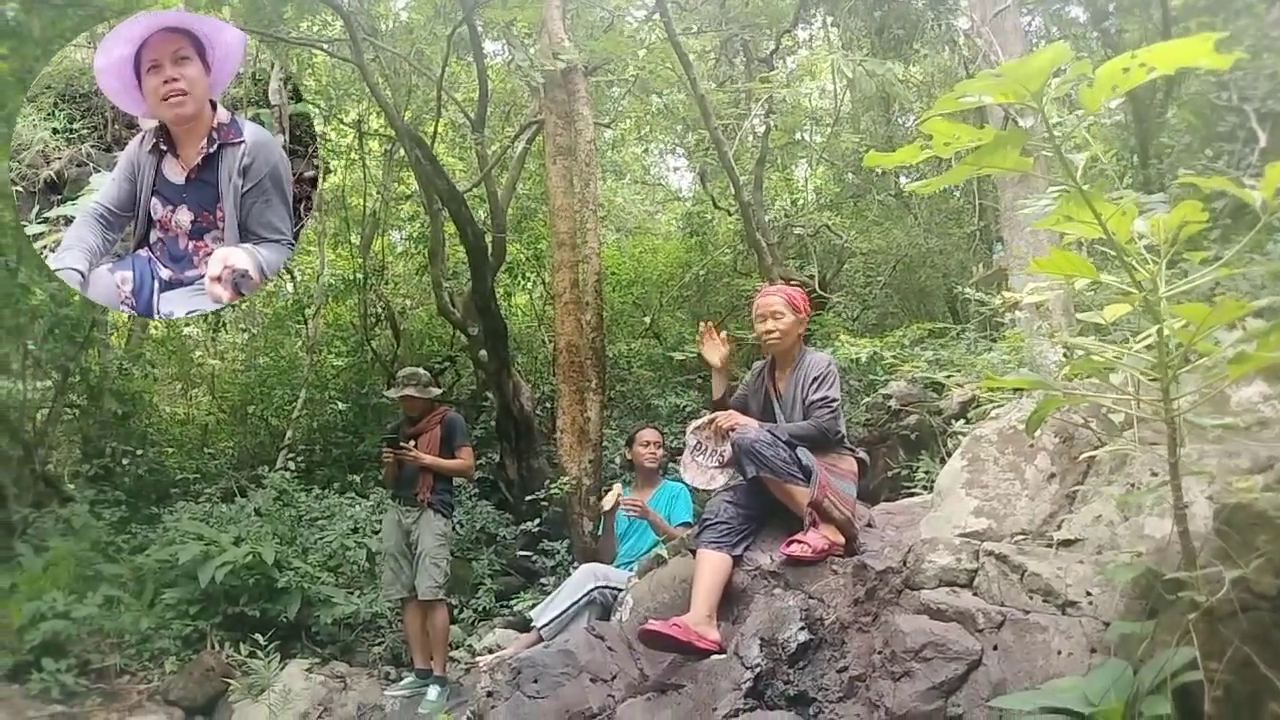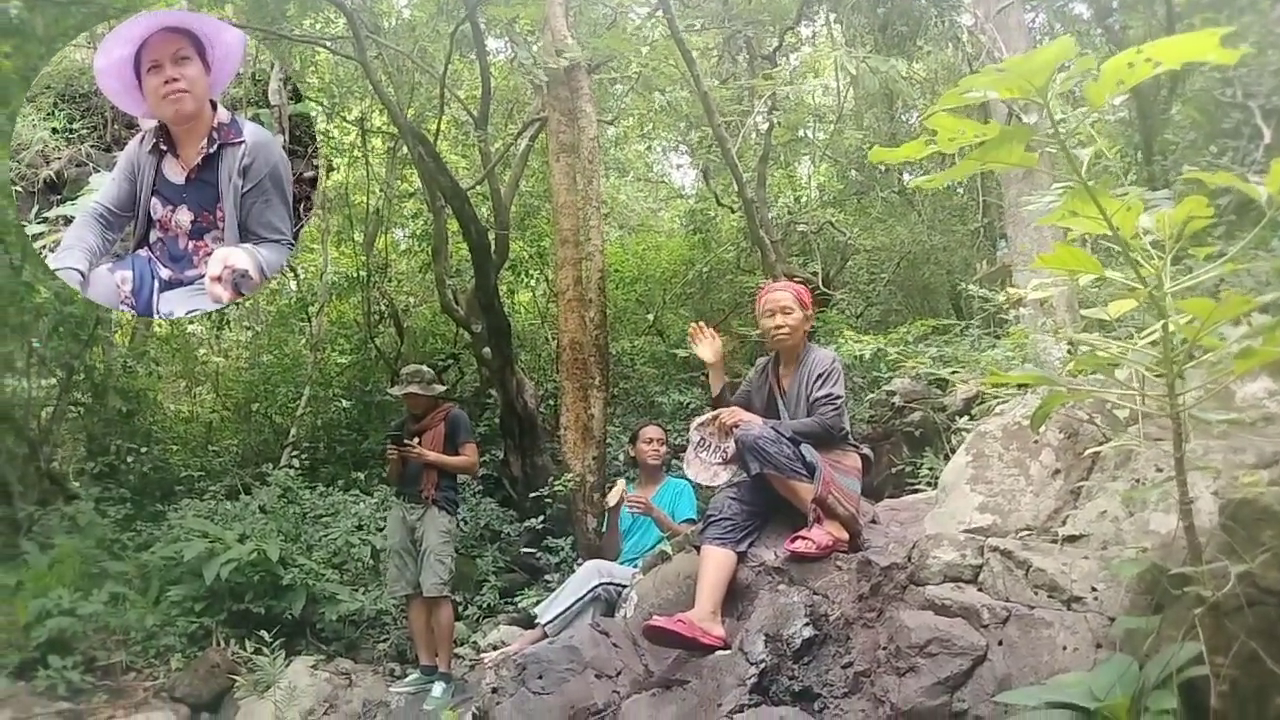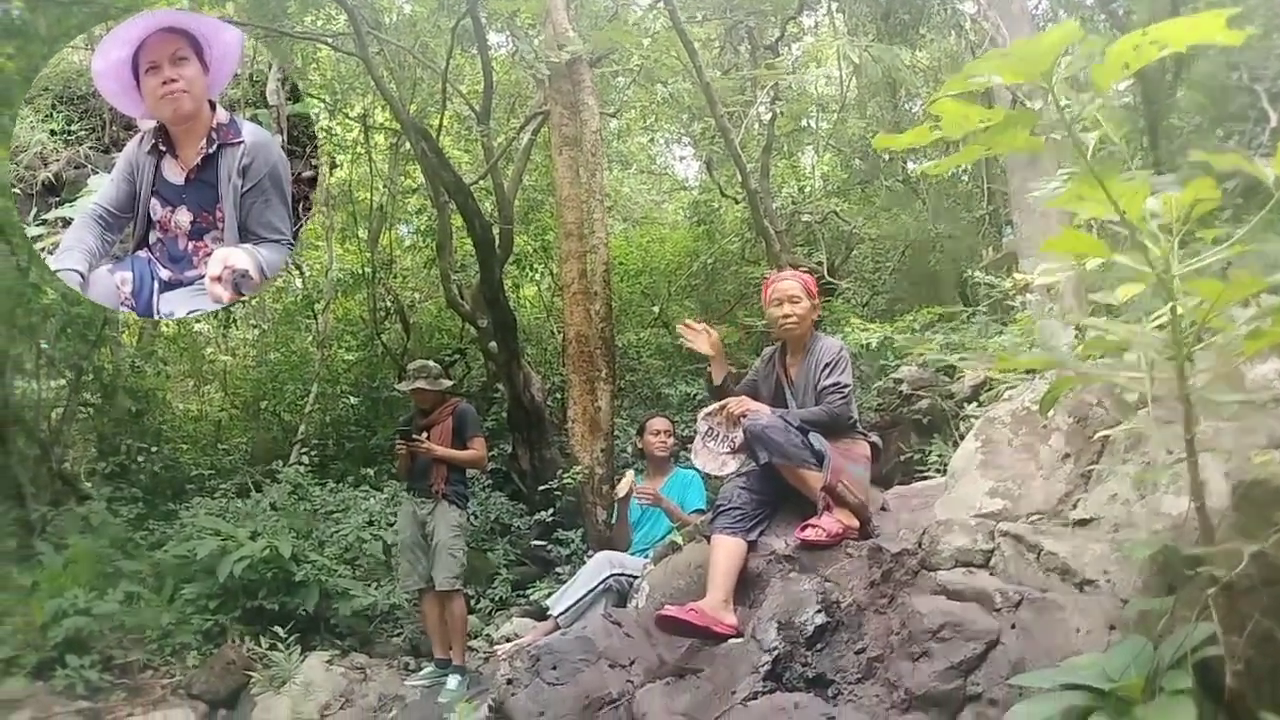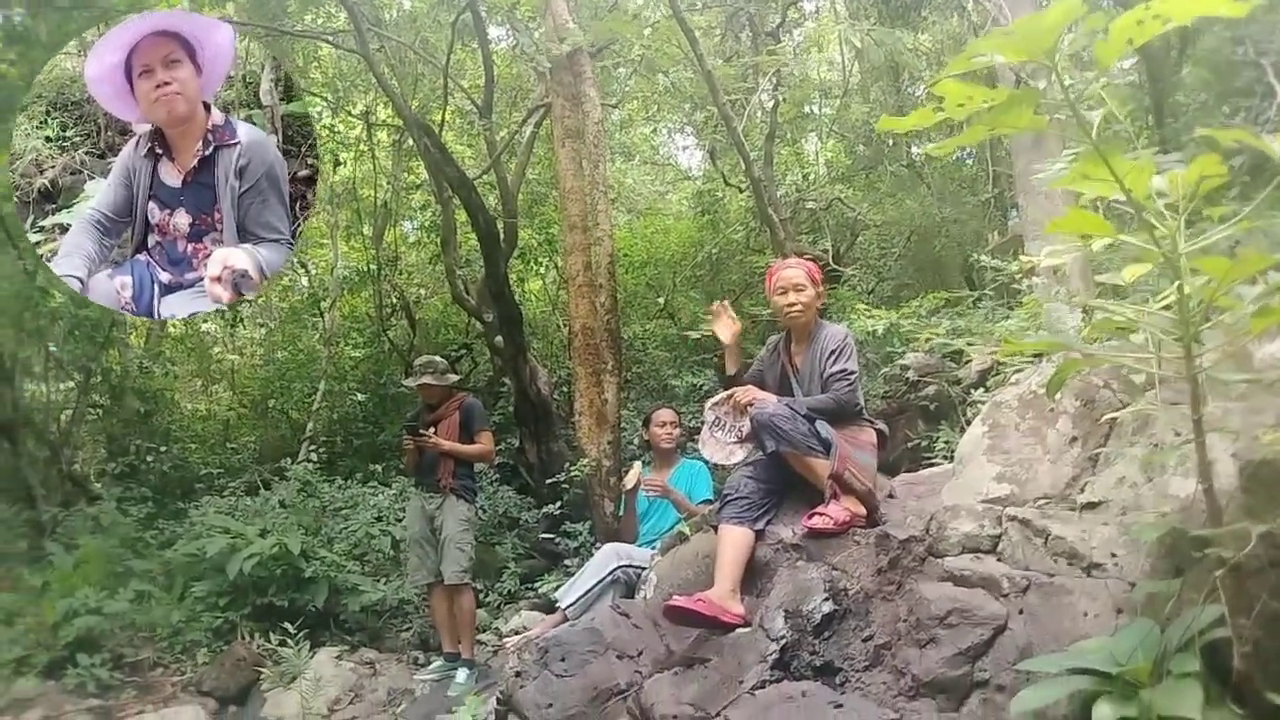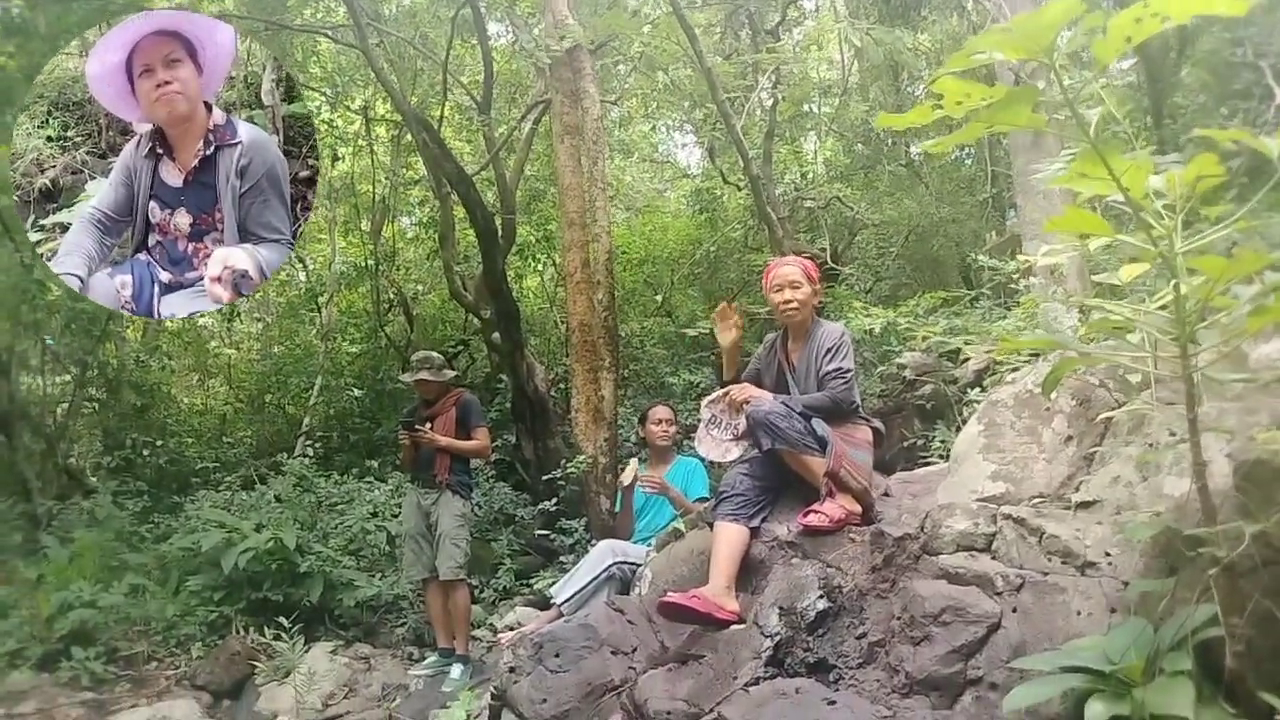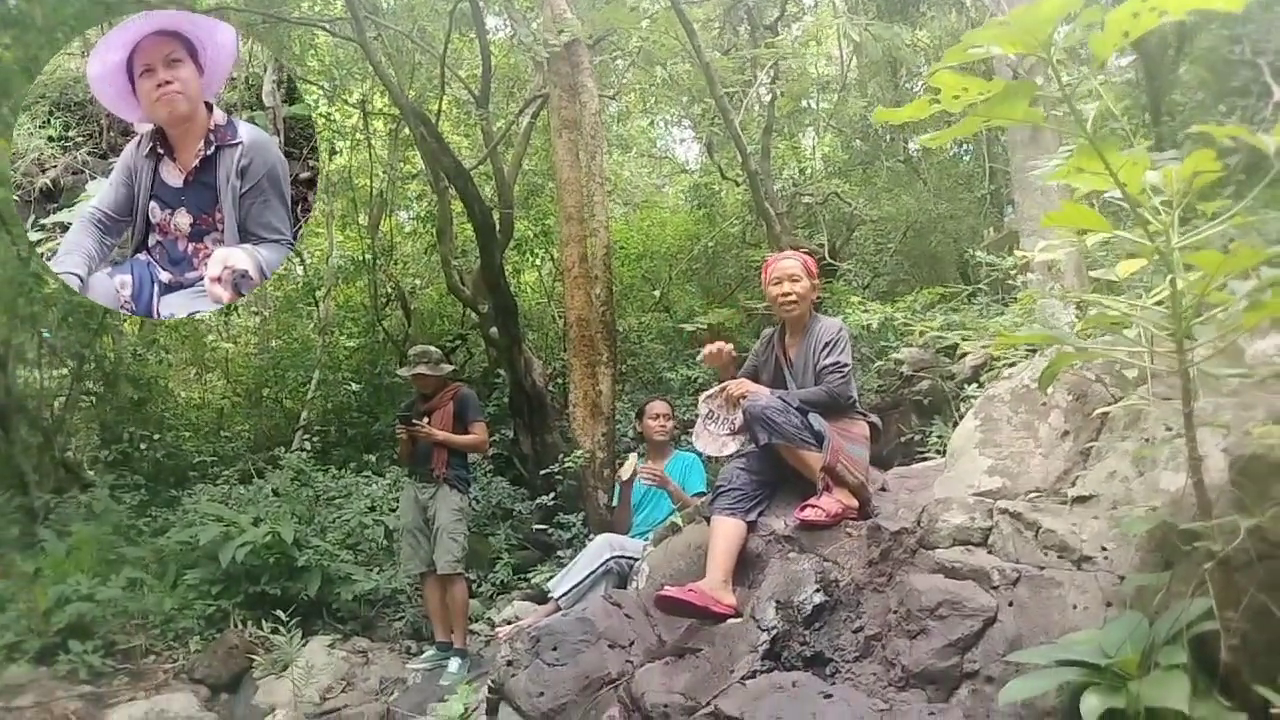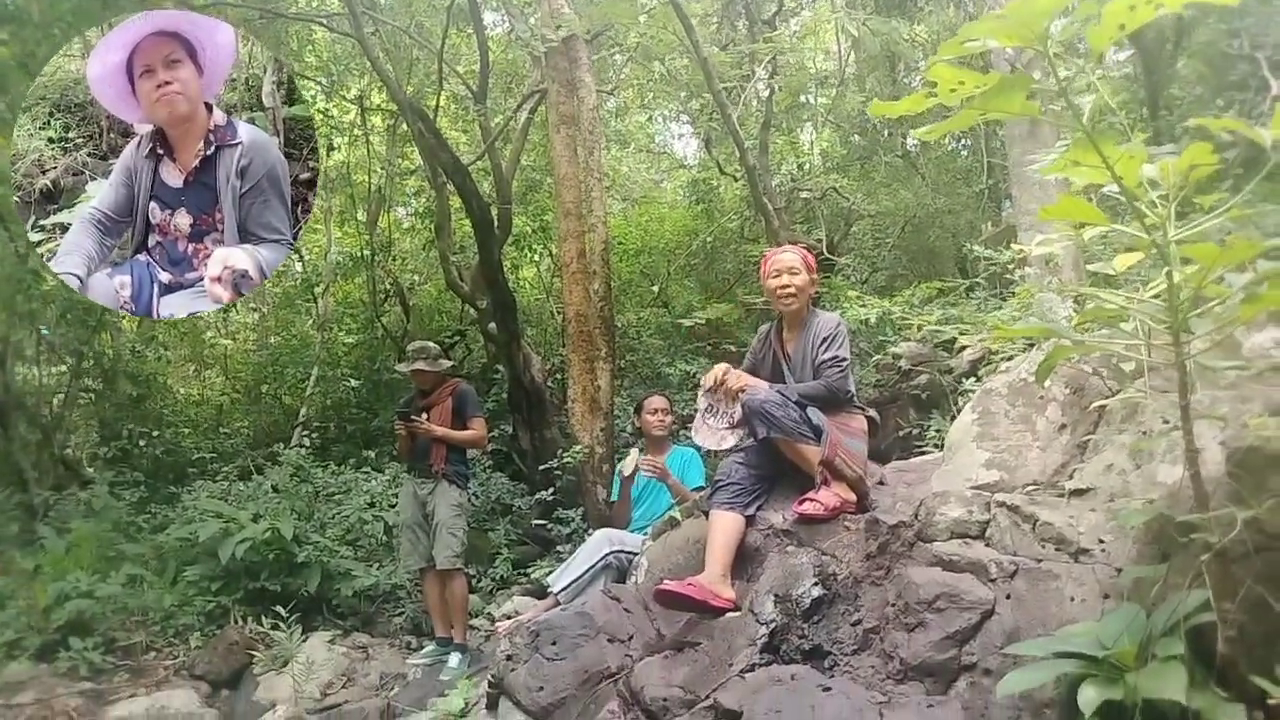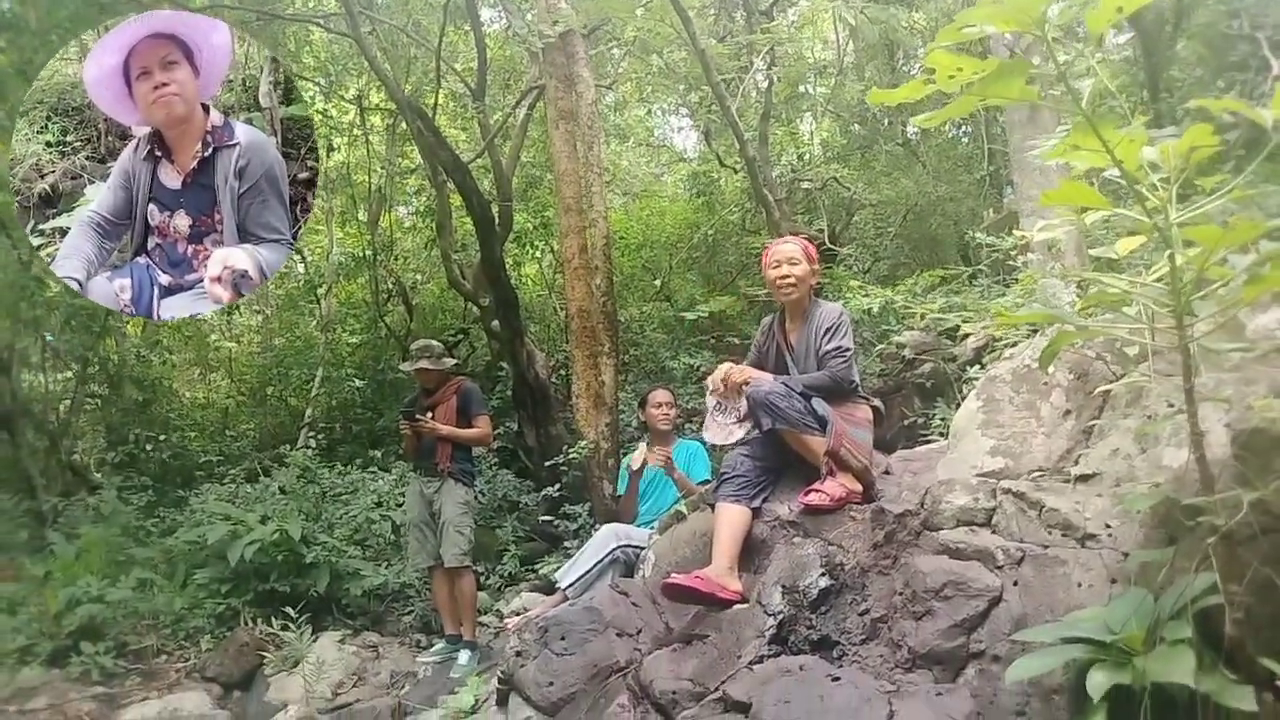
dt=0.1s
person 1, frame 1
left shoulder: (819, 365)
right shoulder: (759, 373)
left elbow: (825, 428)
right elbow: (726, 418)
left wrist: (757, 427)
right wrist: (718, 371)
left hip: (824, 472)
right hip: (774, 480)
left knee: (749, 439)
right knee: (721, 510)
left ankle: (825, 527)
right ankle: (701, 622)
person 1, frame 2
left shoulder: (824, 362)
right shoulder: (762, 370)
left elbow: (829, 424)
right elbow: (727, 415)
left wrist: (760, 424)
right wrist: (715, 368)
left hip: (828, 468)
right hip: (778, 477)
left knee: (753, 436)
right knee: (726, 506)
left ankle: (829, 522)
right ankle: (706, 617)
person 1, frame 3
left shoulder: (831, 350)
right shoulder: (769, 359)
left elbow: (838, 413)
right elbow: (731, 405)
left wrist: (769, 413)
right wrist: (715, 359)
left hip: (837, 457)
right hip: (787, 464)
left knee: (761, 426)
right knee: (735, 496)
left ankle: (839, 511)
right ankle: (717, 607)
person 1, frame 4
left shoulder: (836, 337)
right shoulder: (774, 348)
left elbow: (844, 401)
right elbow: (740, 394)
left wrist: (775, 402)
right wrist: (731, 348)
left hip: (843, 444)
right hip: (793, 453)
left knee: (768, 415)
right knee: (742, 484)
left ankle: (846, 498)
right ankle: (725, 596)
person 1, frame 5
left shoulder: (833, 336)
right shoulder: (771, 345)
left elbow: (840, 398)
right elbow: (740, 392)
left wrist: (771, 399)
right wrist: (729, 352)
left hip: (840, 442)
right hip: (790, 451)
left knee: (764, 412)
right knee: (737, 482)
left ankle: (842, 497)
right ankle: (720, 593)
person 1, frame 6
left shoulder: (831, 330)
right shoulder: (768, 341)
left elbow: (837, 393)
right elbow: (738, 390)
left wrist: (767, 394)
right wrist: (725, 367)
left hip: (837, 437)
right hip: (787, 446)
left knee: (761, 407)
right knee: (735, 476)
left ankle: (839, 491)
right ankle: (717, 586)
person 1, frame 7
left shoulder: (829, 325)
right shoulder: (766, 335)
left elbow: (836, 387)
right elbow: (746, 383)
left wrist: (766, 388)
right wrist: (726, 376)
left hip: (835, 431)
right hip: (787, 440)
left knee: (760, 401)
right knee: (733, 471)
left ankle: (838, 485)
right ankle: (716, 581)
person 1, frame 8
left shoulder: (832, 315)
right shoulder: (769, 328)
left elbow: (840, 378)
right elbow: (750, 376)
left wrist: (769, 380)
right wrist: (731, 374)
left hip: (840, 422)
right hip: (792, 432)
left knee: (766, 393)
right knee: (739, 463)
left ankle: (843, 476)
right ankle: (723, 573)
person 2, frame 1
left shoulder: (450, 421)
right shoulder: (397, 429)
left elbow: (468, 467)
left wrist: (424, 459)
right wrist: (390, 465)
left hip: (431, 511)
right hip: (397, 511)
left knee: (431, 593)
right knee: (406, 594)
left ankle: (440, 679)
right ankle: (421, 672)
person 2, frame 2
left shoulder: (454, 418)
right shoulder: (401, 426)
left elbow: (472, 463)
left wrist: (428, 456)
right wrist: (394, 462)
left hip: (436, 508)
right hip: (402, 508)
left knee: (436, 590)
right knee: (412, 591)
left ankle: (444, 675)
right ankle: (426, 668)
person 2, frame 3
left shoulder: (462, 413)
right shoulder: (409, 422)
left elbow: (480, 458)
left wrist: (436, 451)
right wrist: (403, 457)
left hip: (446, 502)
right hip: (412, 503)
left knee: (449, 584)
right knee: (423, 585)
left ankle: (459, 669)
right ankle: (440, 662)
person 2, frame 4
left shoulder: (469, 407)
right shoulder: (416, 417)
left elbow: (488, 451)
left wrist: (444, 445)
right wrist: (411, 452)
left hip: (454, 497)
right hip: (421, 498)
left knee: (457, 578)
right knee: (432, 579)
left ankle: (467, 662)
right ankle: (449, 656)
person 2, frame 5
left shoulder: (465, 403)
right shoulder: (412, 413)
left elbow: (484, 448)
left wrist: (440, 441)
right wrist: (407, 448)
left hip: (451, 493)
right hip: (417, 494)
left knee: (453, 574)
right knee: (428, 575)
left ankle: (462, 658)
right ankle: (444, 651)
person 2, frame 6
left shoulder: (462, 397)
right shoulder: (409, 407)
left elbow: (481, 442)
left wrist: (437, 435)
right wrist: (405, 442)
left hip: (448, 487)
right hip: (414, 488)
left knee: (450, 568)
right knee: (426, 569)
left ankle: (460, 651)
right ankle: (442, 645)
person 2, frame 7
left shoulder: (461, 393)
right shoulder: (408, 404)
left elbow: (480, 438)
left wrist: (436, 431)
right wrist: (403, 438)
left hip: (446, 483)
right hip: (413, 484)
left knee: (450, 564)
right knee: (425, 565)
left ankle: (460, 646)
right ankle: (442, 640)
person 2, frame 8
left shoulder: (466, 391)
right shoulder: (413, 402)
left elbow: (485, 435)
left wrist: (441, 430)
right wrist: (409, 437)
left hip: (453, 481)
right hip: (420, 483)
left knee: (457, 561)
right knee: (433, 563)
left ankle: (469, 644)
right ankle: (451, 638)
person 3, frame 1
left shoulder: (255, 148)
right shoulder: (143, 149)
left elbow: (278, 248)
right elbow: (100, 219)
left wrist: (248, 261)
right wrist: (64, 275)
left hip: (213, 290)
right hip: (147, 276)
person 3, frame 2
left shoulder: (255, 147)
right shoulder: (143, 148)
left elbow: (278, 248)
right elbow: (100, 219)
left wrist: (248, 261)
right wrist: (64, 275)
left hip: (212, 291)
right hip: (147, 276)
person 3, frame 3
left shoulder: (253, 148)
right shoulder: (142, 150)
left elbow: (278, 248)
right elbow: (99, 220)
left wrist: (248, 263)
right wrist: (64, 275)
left hip: (212, 290)
right hip: (147, 277)
person 3, frame 4
left shoulder: (250, 148)
right shoulder: (138, 153)
left elbow: (277, 247)
right elbow: (97, 224)
left wrist: (247, 263)
right wrist: (63, 280)
left hip: (211, 292)
right hip: (147, 280)
person 3, frame 5
left shoulder: (251, 148)
right shoulder: (139, 152)
left elbow: (278, 247)
right elbow: (98, 223)
left wrist: (248, 262)
right wrist: (64, 279)
left hip: (212, 291)
right hip: (147, 279)
person 3, frame 6
left shoulder: (252, 148)
right shoulder: (140, 152)
left elbow: (278, 247)
right elbow: (98, 223)
left wrist: (248, 262)
right wrist: (64, 278)
left hip: (212, 292)
right hip: (147, 279)
person 3, frame 7
left shoulder: (251, 149)
right shoulder: (140, 153)
left elbow: (278, 247)
right elbow: (97, 223)
left wrist: (247, 264)
right wrist: (63, 279)
left hip: (212, 292)
right hip: (147, 279)
person 3, frame 8
left shoulder: (249, 149)
right shoulder: (138, 156)
left elbow: (277, 248)
right elbow: (97, 226)
left wrist: (247, 263)
right wrist: (63, 282)
left hip: (211, 294)
right hip: (147, 282)
person 4, frame 1
left shoulder: (676, 492)
right shoulder: (619, 498)
right elbow: (606, 559)
left wrist: (651, 516)
right wrist: (609, 519)
right hip: (614, 584)
left knee: (591, 573)
right knee: (590, 598)
left ankle: (526, 643)
person 4, frame 2
left shoulder: (680, 489)
right shoulder: (623, 494)
right elbow: (610, 555)
left wrist: (655, 513)
right wrist: (613, 516)
right hip: (619, 580)
left knee: (595, 569)
right knee: (594, 595)
left ankle: (532, 639)
person 4, frame 3
left shoulder: (688, 479)
right shoulder: (631, 486)
right elbow: (620, 547)
left wrist: (664, 504)
right wrist: (622, 507)
right hip: (629, 571)
left knee: (606, 561)
right knee: (606, 586)
left ankle: (544, 631)
person 4, frame 4
left shoulder: (696, 470)
right shoulder: (639, 478)
right elbow: (628, 538)
left wrist: (672, 495)
right wrist: (630, 499)
right hip: (637, 562)
left knee: (613, 552)
right knee: (614, 578)
left ankle: (552, 623)
person 4, frame 5
left shoulder: (691, 467)
right shoulder: (634, 475)
right elbow: (623, 535)
left wrist: (671, 493)
right wrist: (627, 496)
right hip: (632, 559)
left knee: (609, 549)
right knee: (610, 572)
left ankle: (547, 619)
person 4, frame 6
left shoulder: (689, 462)
right shoulder: (632, 469)
right elbow: (621, 529)
left wrist: (670, 486)
right wrist: (625, 490)
right hip: (630, 553)
left knee: (606, 544)
right knee: (607, 567)
left ankle: (546, 613)
person 4, frame 7
left shoulder: (687, 457)
right elbow: (619, 524)
left wrist: (669, 480)
right wrist: (626, 485)
right hip: (628, 549)
left knee: (606, 538)
right knee: (606, 561)
left ankle: (545, 608)
person 4, frame 8
left shoulder: (693, 450)
right shoulder: (632, 461)
right elbow: (626, 518)
left wrist: (675, 474)
right wrist: (634, 479)
right hip: (635, 544)
left knee: (612, 533)
right knee: (614, 557)
left ankle: (552, 603)
